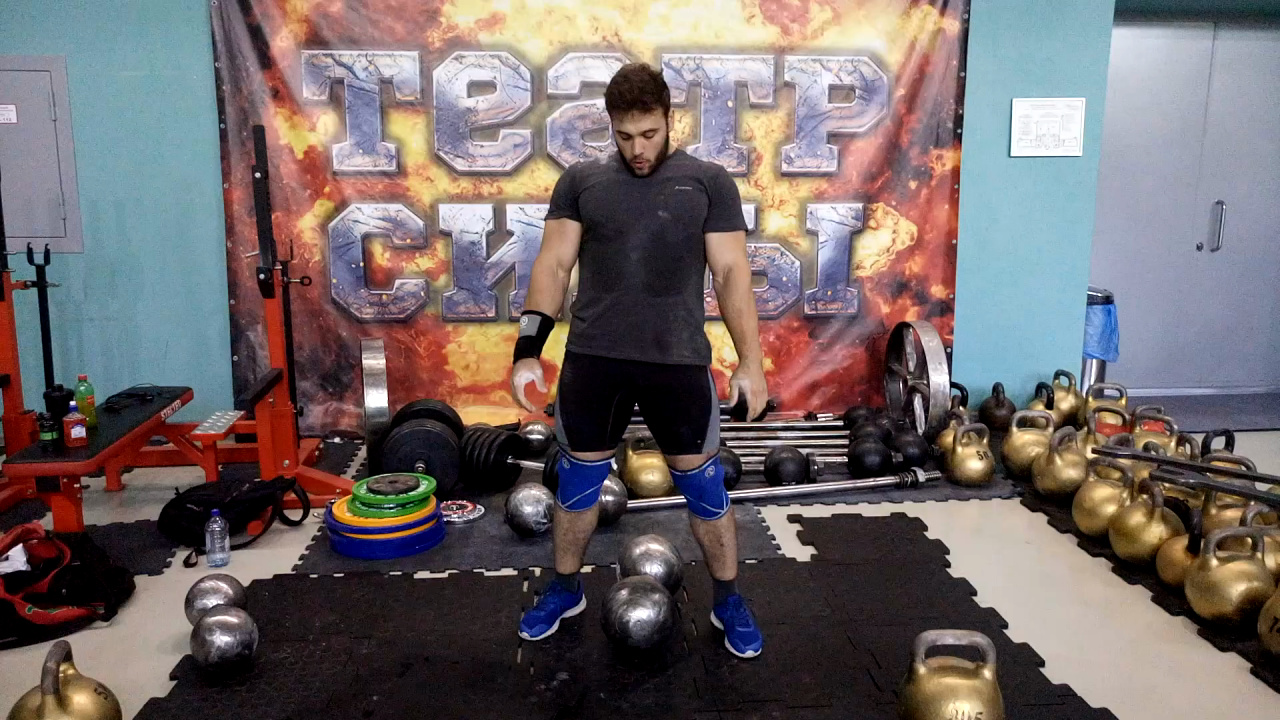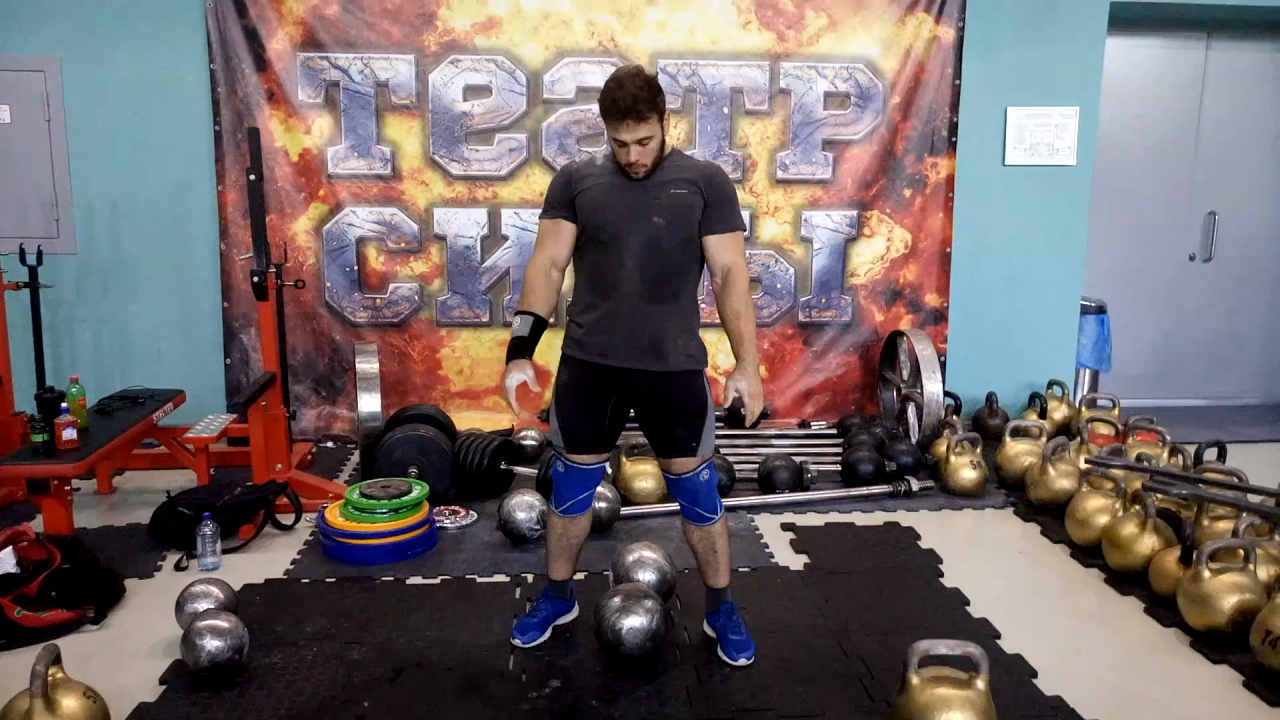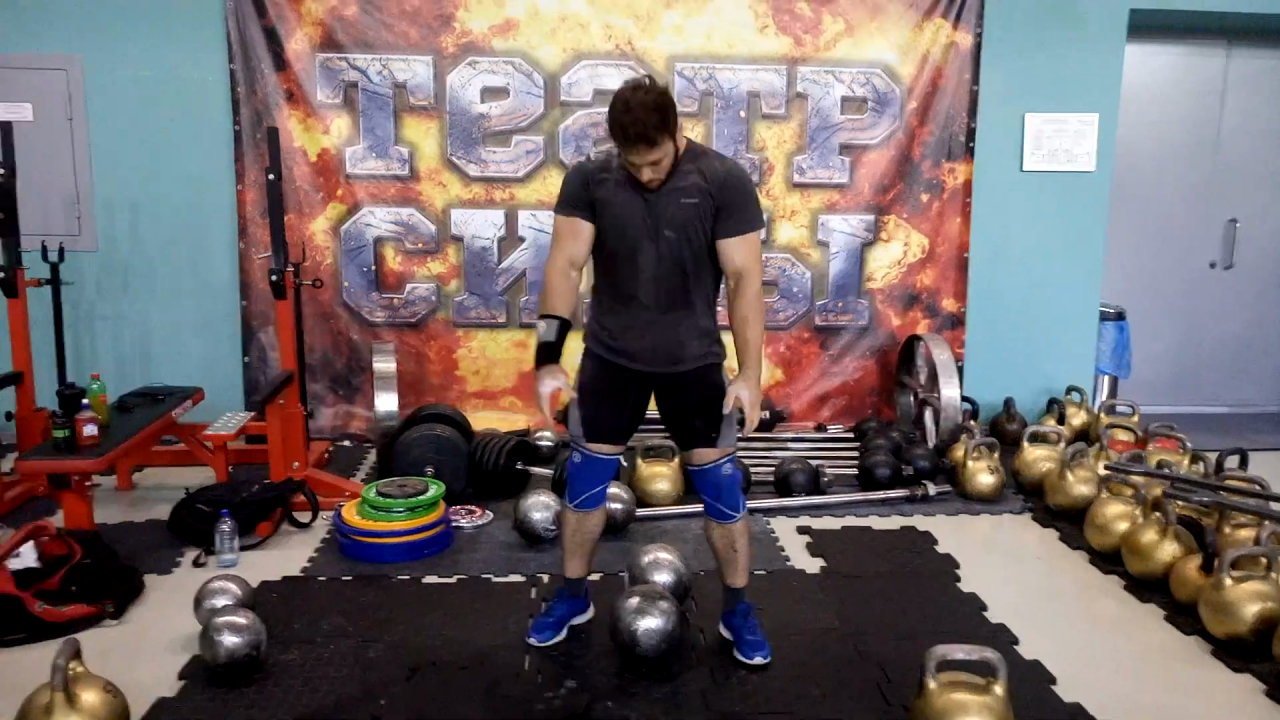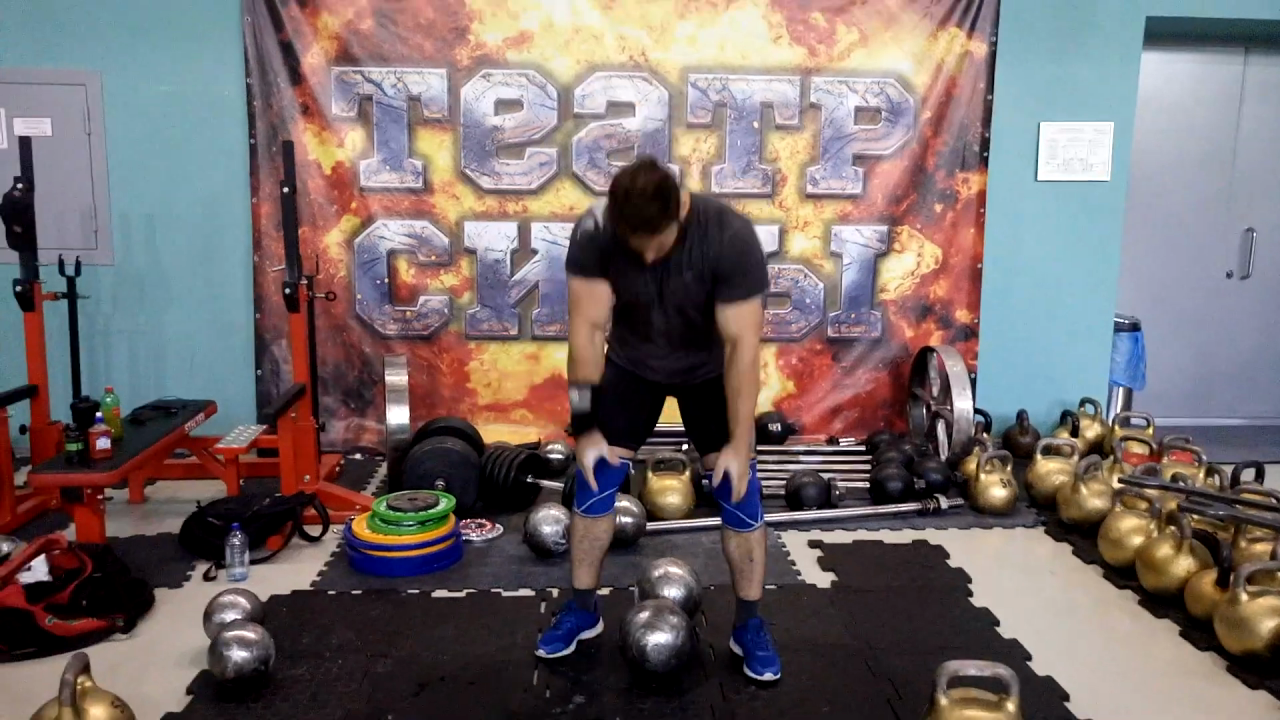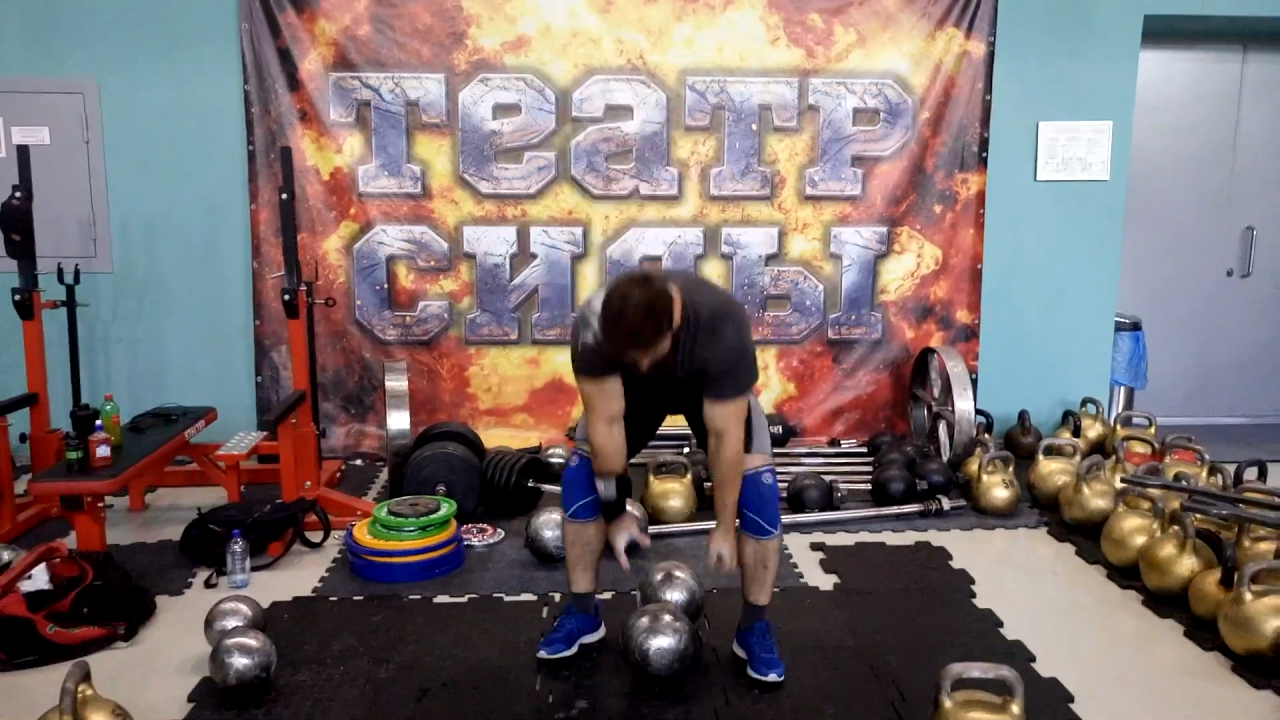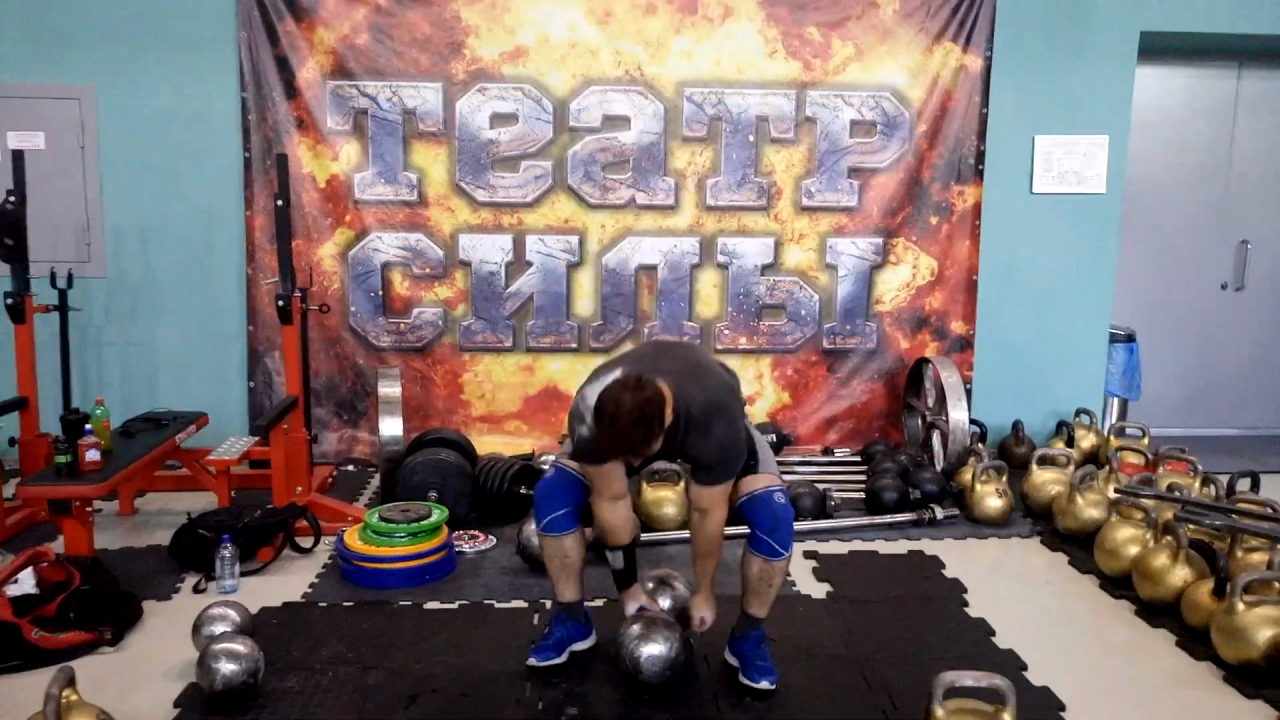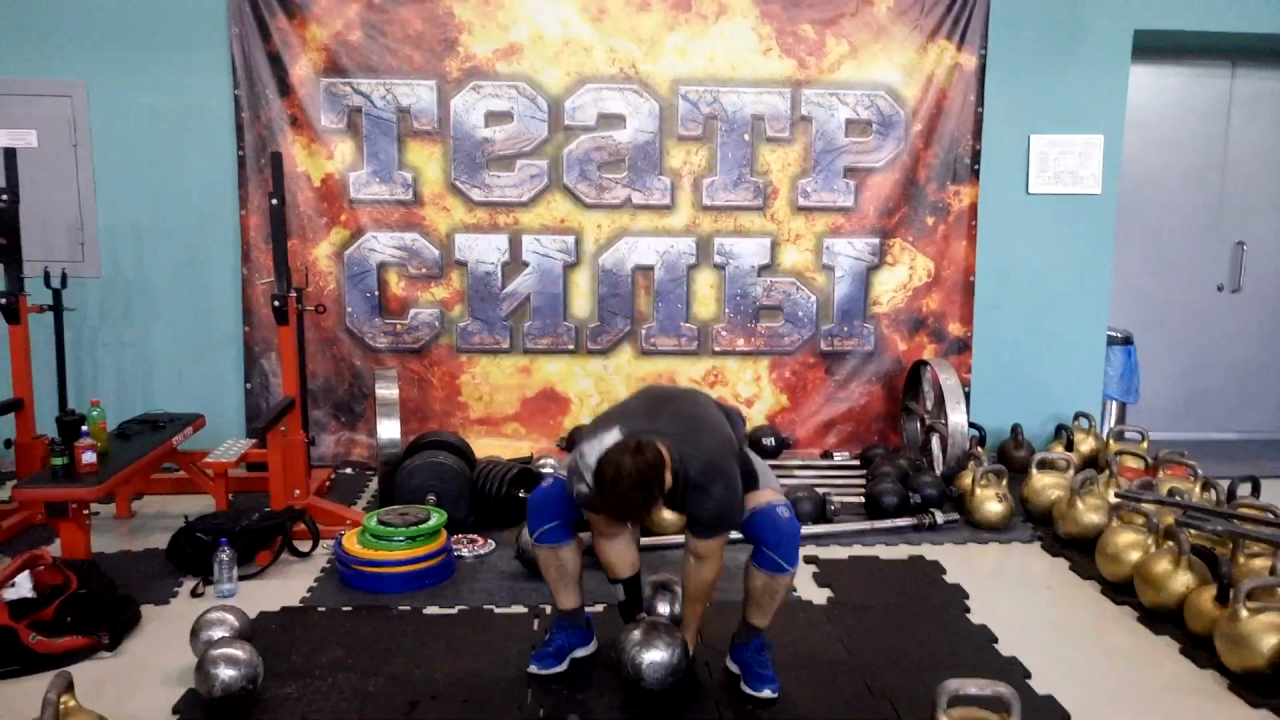
dt=0.1s
person 1, frame 1
left shoulder: (708, 181)
right shoulder: (582, 179)
left elbow: (731, 273)
right elbow: (552, 266)
left wrist: (751, 360)
right wrist: (527, 351)
left hip: (678, 359)
right hip: (593, 356)
left knee: (701, 481)
right knee: (579, 476)
left ankle: (728, 601)
right ankle: (564, 589)
person 1, frame 2
left shoulder: (706, 182)
right shoulder: (577, 179)
left elbow: (730, 272)
right elbow: (547, 264)
left wrist: (746, 362)
right wrist: (520, 351)
left hip: (674, 363)
right hip: (589, 360)
left knee: (694, 486)
right knee: (573, 480)
left ankle: (720, 607)
right ankle: (557, 597)
person 1, frame 3
left shoulder: (723, 178)
right shoulder: (589, 175)
left elbow: (746, 276)
right elbow: (565, 263)
left wrist: (752, 372)
right wrist: (548, 358)
left hip: (692, 361)
right hip: (612, 356)
left knee: (717, 479)
right knee: (588, 470)
left ankle: (738, 608)
right ankle: (571, 596)
person 1, frame 4
left shoulder: (728, 236)
right shoulder: (595, 232)
left elbow: (741, 342)
right elbow: (588, 327)
left wrist: (741, 439)
right wrist: (584, 425)
left hip: (707, 367)
right hip: (632, 363)
left knee: (737, 490)
right knee: (596, 480)
left ankle: (749, 623)
right ankle: (581, 608)
person 1, frame 5
left shoulder: (722, 329)
right shoulder: (593, 329)
left elbow: (725, 435)
right elbow: (605, 423)
left wrist: (725, 525)
right wrist: (616, 513)
left hip: (710, 389)
left knee: (759, 492)
right knee: (580, 479)
left ankle: (754, 626)
right ankle: (581, 613)
person 1, frame 6
left shoulder: (713, 423)
right shoulder: (592, 416)
left elbow: (708, 514)
right elbow: (610, 501)
left wrist: (704, 594)
right wrist: (629, 584)
left hip: (703, 426)
left knee: (771, 513)
right knee: (555, 492)
left ankle: (749, 634)
right ankle: (570, 617)
person 1, frame 7
left shoulder: (714, 477)
right shoulder: (590, 467)
left elbow: (704, 560)
right elbow: (610, 539)
left wrist: (690, 628)
right wrist: (632, 616)
left hip: (713, 450)
left knee: (780, 533)
right knee: (545, 509)
left ankle: (749, 643)
right ankle: (571, 627)
